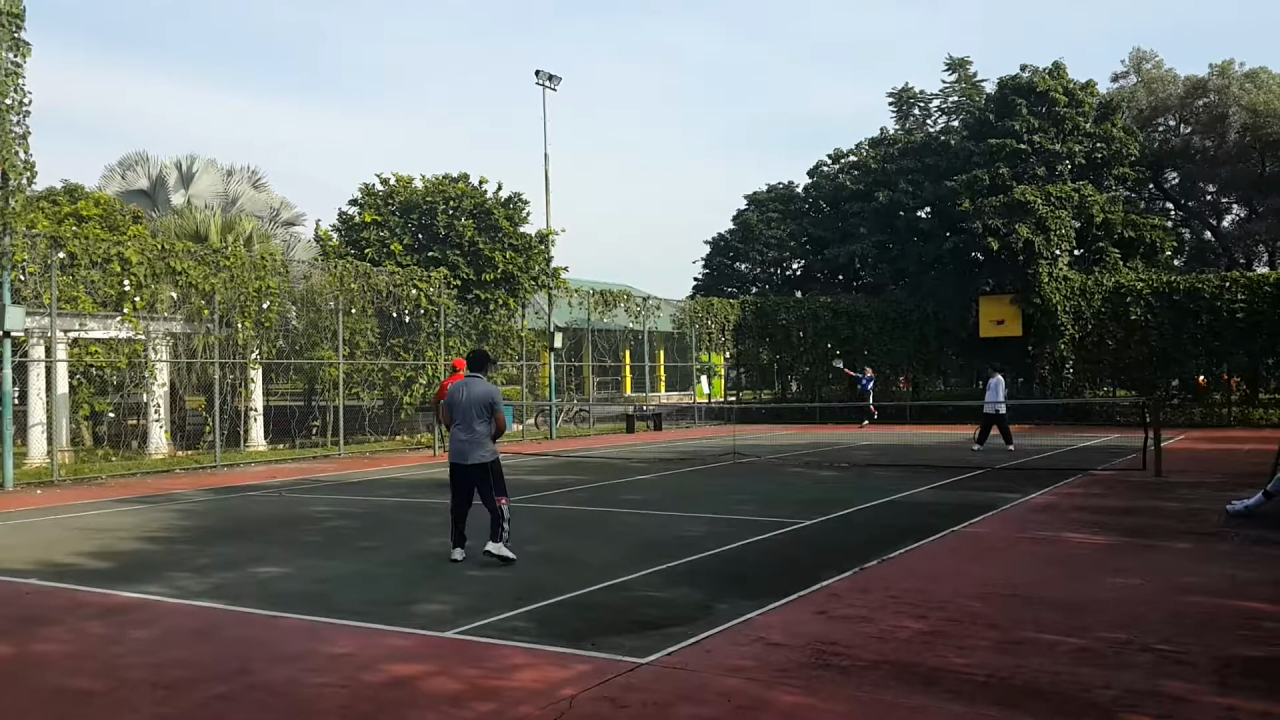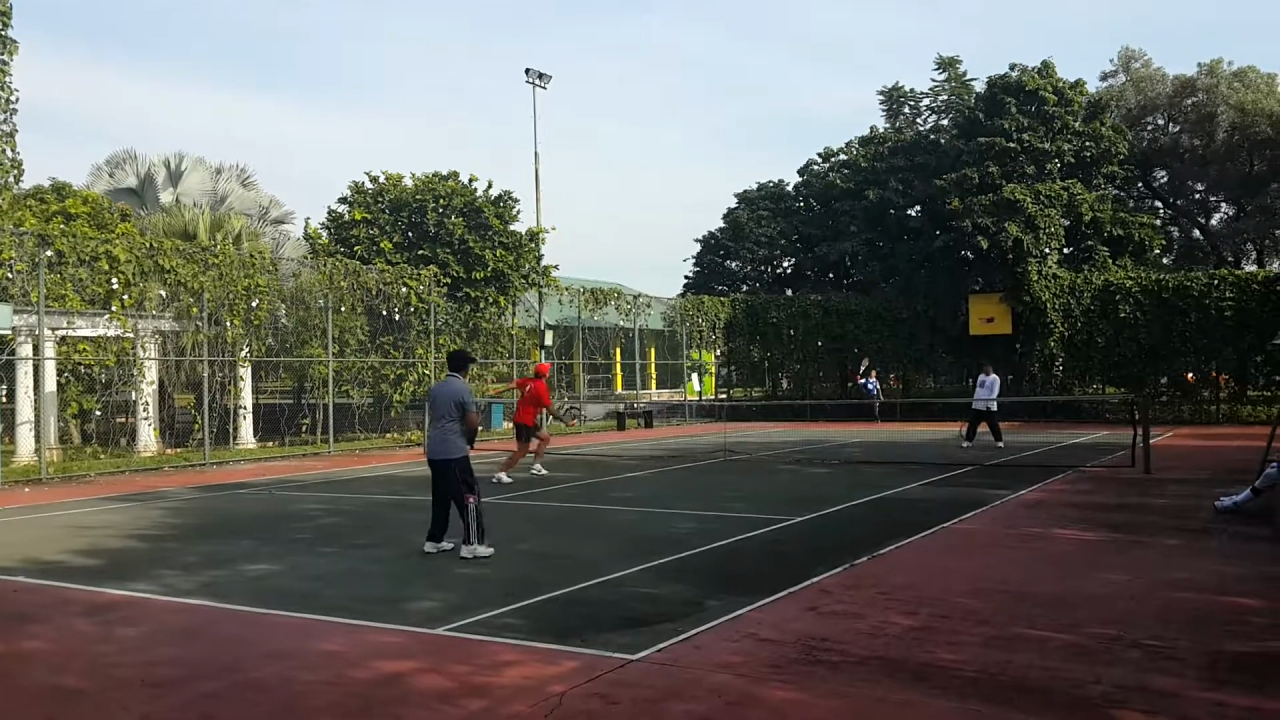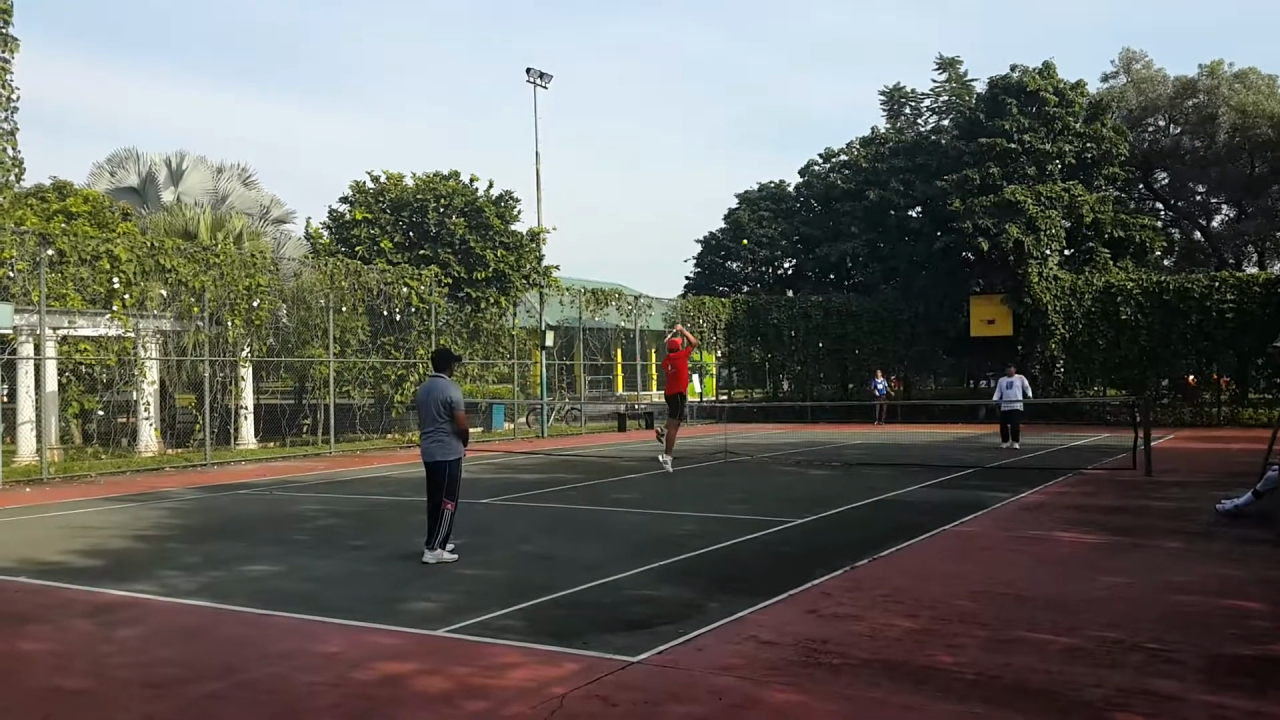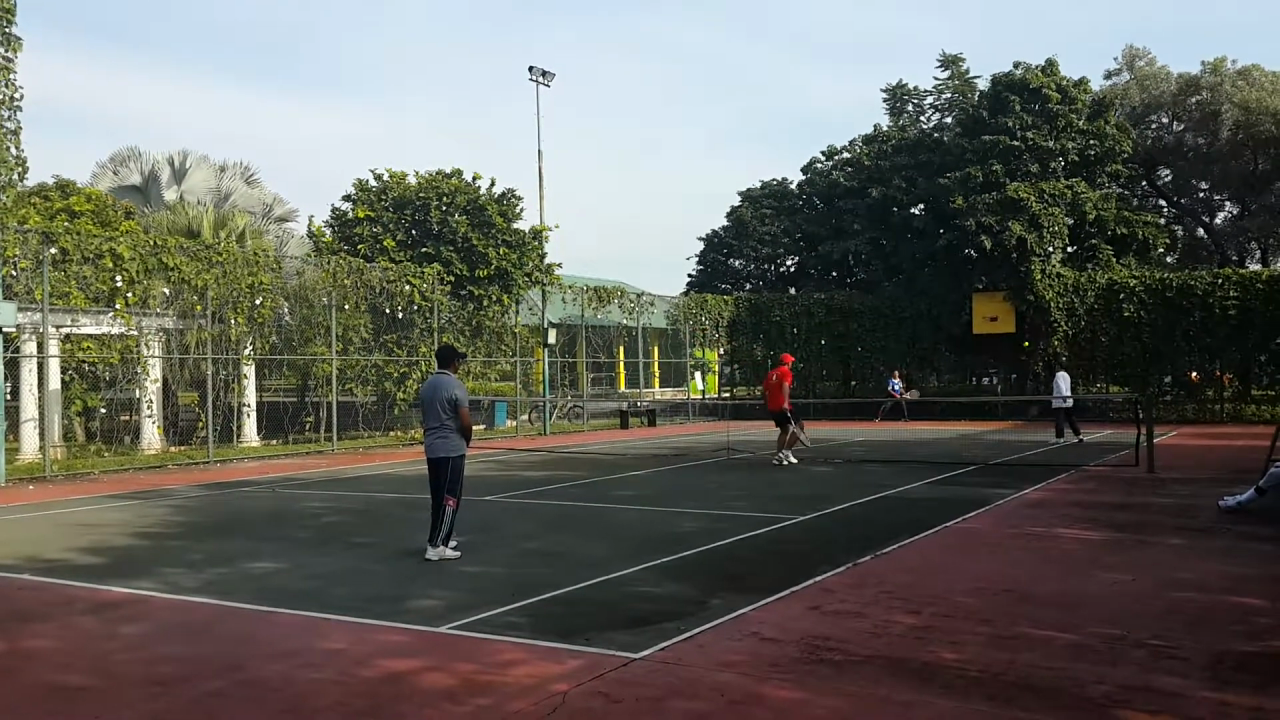
dt=0.7s
person 1, frame 1
left shoulder: (452, 389)
right shoulder: (491, 391)
left elbow: (447, 422)
right elbow: (501, 426)
left hip: (457, 454)
right hip: (483, 454)
left knee: (459, 503)
right knee: (497, 499)
left ankle: (457, 548)
right ankle: (497, 543)
person 1, frame 2
left shoulder: (435, 388)
right shoulder: (463, 389)
right elbow: (473, 425)
right wrist: (469, 441)
left hip: (434, 450)
right hip: (454, 451)
left knee: (440, 497)
right knee: (468, 496)
left ankle: (434, 540)
right ankle: (472, 544)
person 1, frame 3
left shoulder: (422, 389)
right shoulder: (451, 389)
right elbow: (462, 425)
right wrist: (464, 443)
left hip: (428, 451)
right hip: (448, 452)
left knee: (435, 500)
right knee: (447, 501)
left ankle: (436, 543)
right ankle: (433, 550)
person 1, frame 4
left shoulder: (426, 386)
right shoulder: (456, 386)
right elbow: (466, 423)
right wrist: (466, 441)
left hip: (431, 448)
right hip: (452, 449)
left knee: (438, 497)
right knee: (449, 498)
left ankle: (440, 540)
right ankle: (436, 547)
